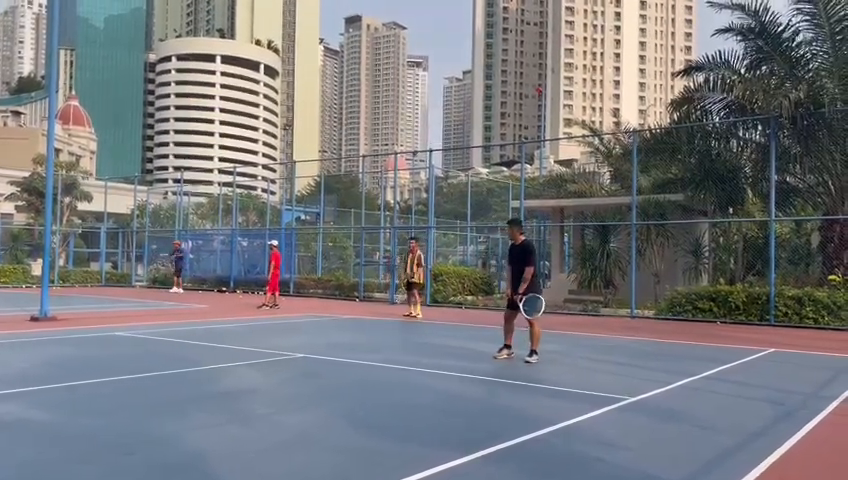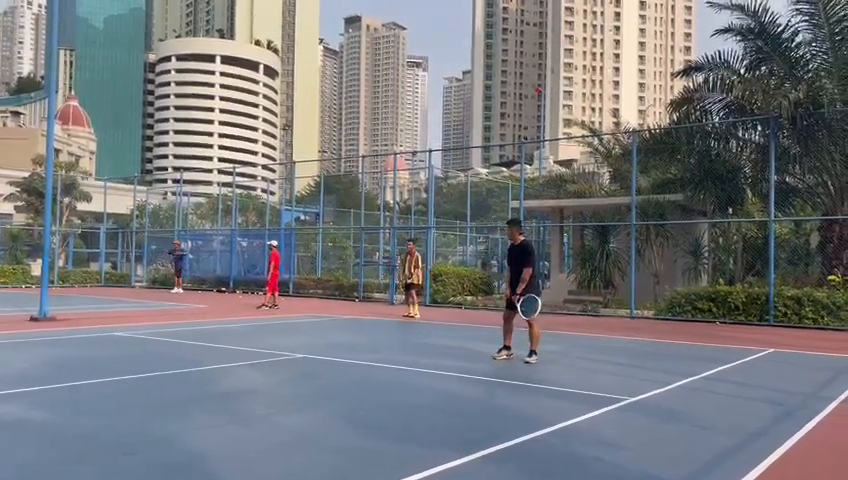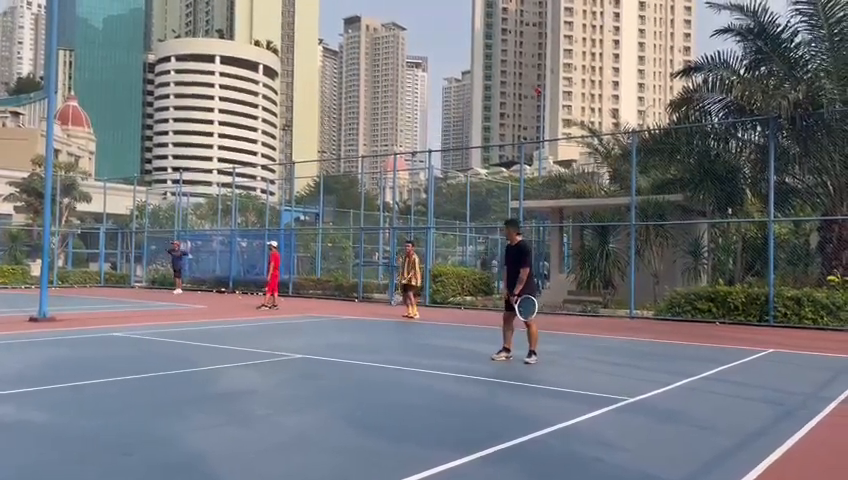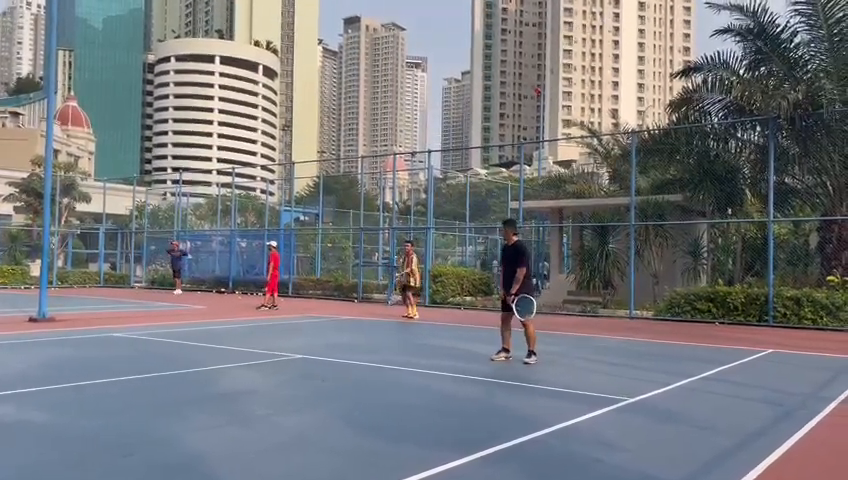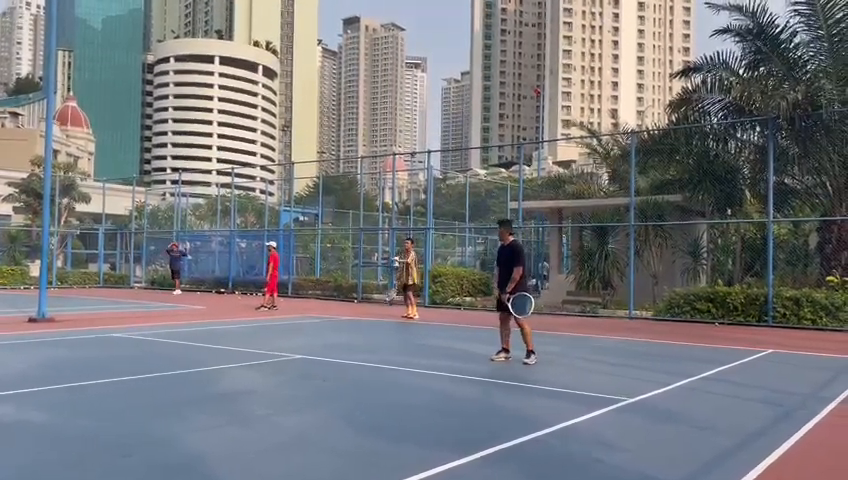
dt=0.1s
person 1, frame 1
left shoulder: (528, 247)
right shoulder: (512, 247)
left elbow: (529, 272)
left wrist: (520, 292)
right wrist: (509, 287)
left hip: (529, 290)
right hip: (515, 290)
left knee: (532, 320)
right knee: (508, 317)
left ankle: (534, 352)
right ankle: (507, 348)
person 1, frame 2
left shoulder: (527, 247)
right shoulder: (511, 247)
left elbow: (527, 272)
left wrist: (518, 292)
right wrist: (508, 288)
left hip: (528, 291)
right hip: (514, 290)
left knee: (531, 320)
right knee: (507, 317)
left ankle: (533, 352)
right ankle: (507, 348)
person 1, frame 3
left shoulder: (524, 247)
right shoulder: (509, 248)
left elbow: (524, 273)
left wrist: (516, 293)
right wrist: (506, 289)
left hip: (525, 291)
right hip: (512, 291)
left knee: (528, 321)
right knee: (507, 319)
left ankle: (533, 353)
right ankle: (506, 350)
person 1, frame 4
left shoulder: (520, 248)
right shoulder: (505, 248)
left elbow: (522, 272)
left wrist: (513, 292)
right wrist: (502, 288)
left hip: (522, 291)
right hip: (507, 291)
left knee: (526, 321)
right knee: (504, 319)
left ankle: (532, 353)
right ankle: (506, 350)
person 1, frame 5
left shoulder: (516, 247)
right shoulder: (501, 248)
left elbow: (518, 272)
left wrist: (507, 291)
right wrist: (497, 288)
left hip: (516, 292)
right hip: (503, 291)
left knee: (520, 321)
right knee: (503, 319)
left ankle: (531, 352)
right ankle: (505, 350)
